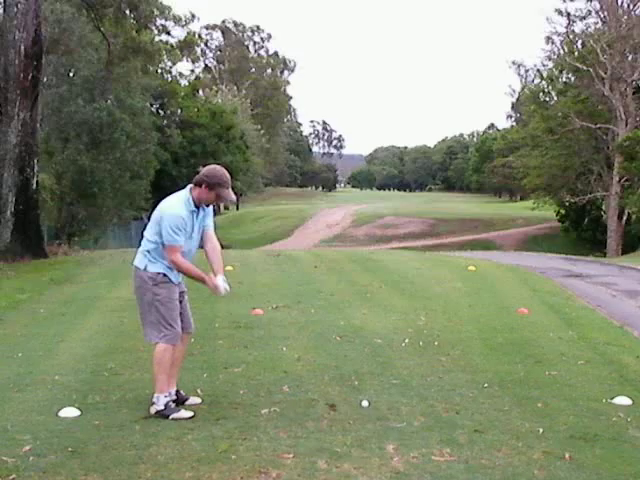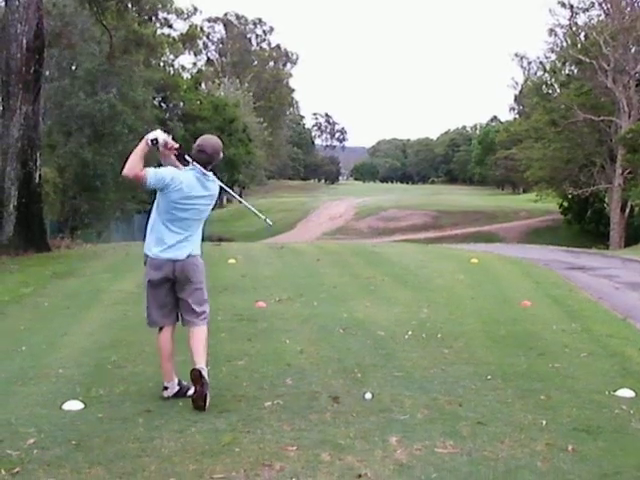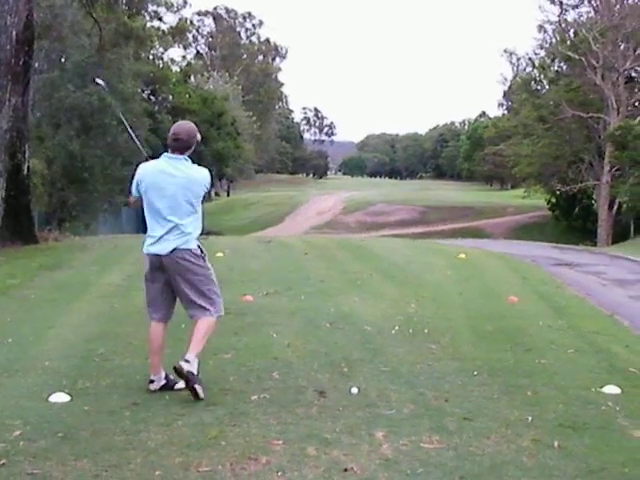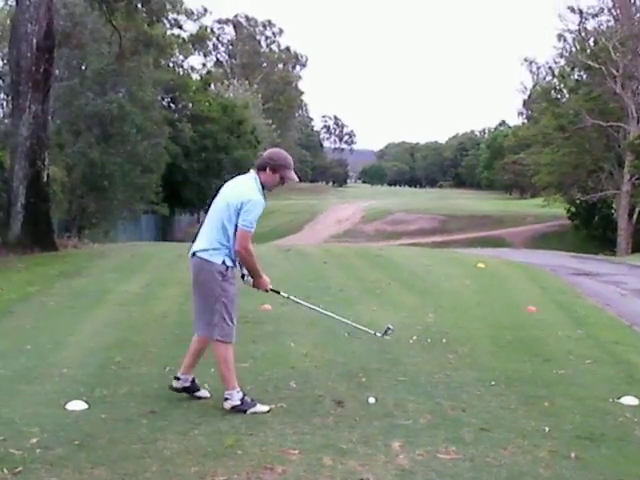
dt=0.7s
person 1, frame 1
left shoulder: (203, 207)
right shoulder: (176, 213)
left elbow: (210, 241)
right elbow: (175, 259)
left wrist: (219, 275)
right wrist: (207, 280)
left hip: (169, 276)
right hip: (154, 275)
left knee: (182, 332)
right knee: (167, 335)
left ankle: (170, 391)
right ankle: (160, 401)
person 1, frame 2
left shoulder: (173, 178)
right shoulder: (212, 186)
left elbow: (130, 172)
left wrist: (147, 141)
right wrist: (168, 155)
left hip: (157, 260)
right hip: (188, 261)
left knee: (165, 323)
right knee: (197, 320)
left ankle: (170, 384)
right ankle: (201, 368)
person 1, frame 3
left shoulder: (144, 170)
right shoulder: (201, 175)
left elbow: (134, 200)
left hip: (154, 252)
right hip: (185, 251)
left knee: (158, 316)
right knee: (209, 309)
left ankle: (157, 377)
right ankle: (189, 362)
person 1, frame 4
left shoulder: (238, 182)
right shoulder: (253, 198)
right elbow: (242, 248)
left wrist: (250, 272)
right wrist: (259, 277)
left hip: (204, 257)
right hip: (216, 264)
left knee: (209, 326)
right knee: (222, 331)
left ankle: (184, 377)
right ankle: (233, 396)
